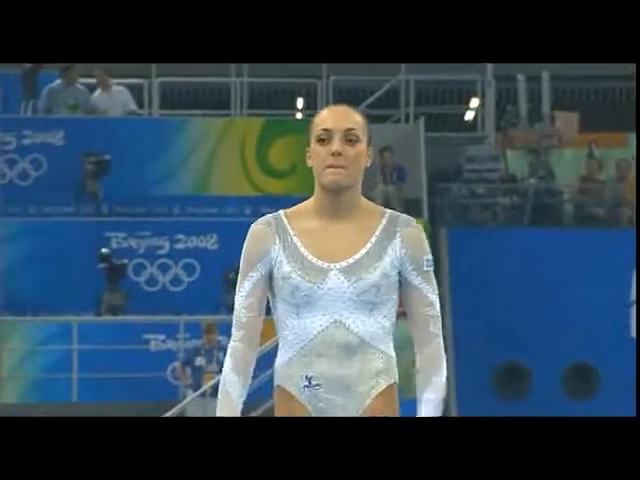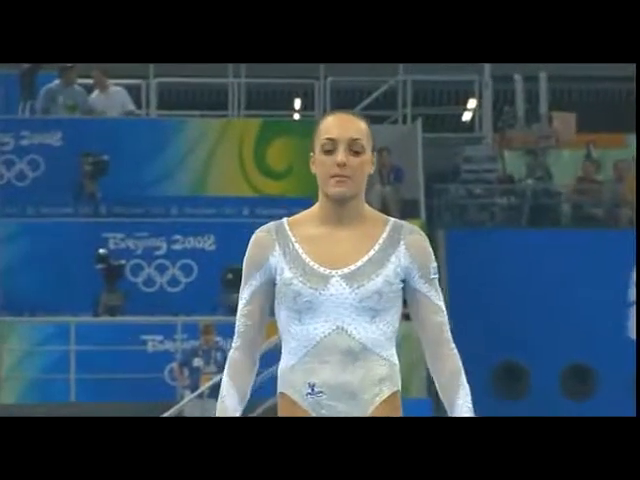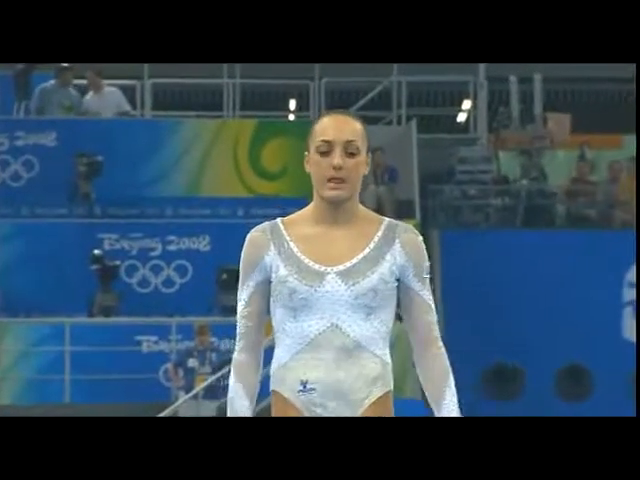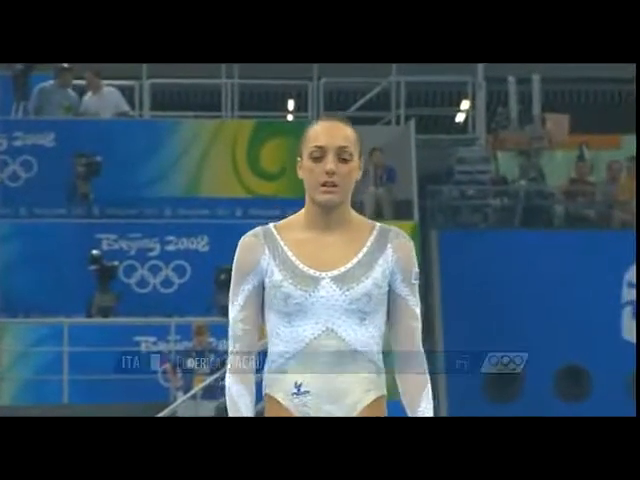
dt=0.2s
person 1, frame 1
left shoulder: (403, 235)
right shoulder: (268, 235)
left elbow: (430, 340)
right elbow: (242, 341)
left wrist: (428, 415)
right wrist: (226, 415)
left hip: (373, 409)
right hip: (297, 408)
person 1, frame 2
left shoulder: (407, 242)
right shoulder: (270, 242)
left elbow: (440, 346)
right elbow: (244, 347)
left wrist: (464, 412)
right wrist: (226, 413)
left hip: (379, 411)
right hip: (300, 410)
person 1, frame 3
left shoulder: (401, 242)
right shoulder: (265, 242)
left elbow: (428, 346)
right elbow: (247, 349)
left wrist: (450, 413)
right wrist: (237, 413)
left hip: (371, 410)
right hip: (294, 411)
person 1, frame 4
left shoulder: (393, 247)
right shoulder: (258, 247)
left elbow: (410, 351)
right elbow: (239, 354)
left hip: (363, 411)
right hip: (286, 411)
